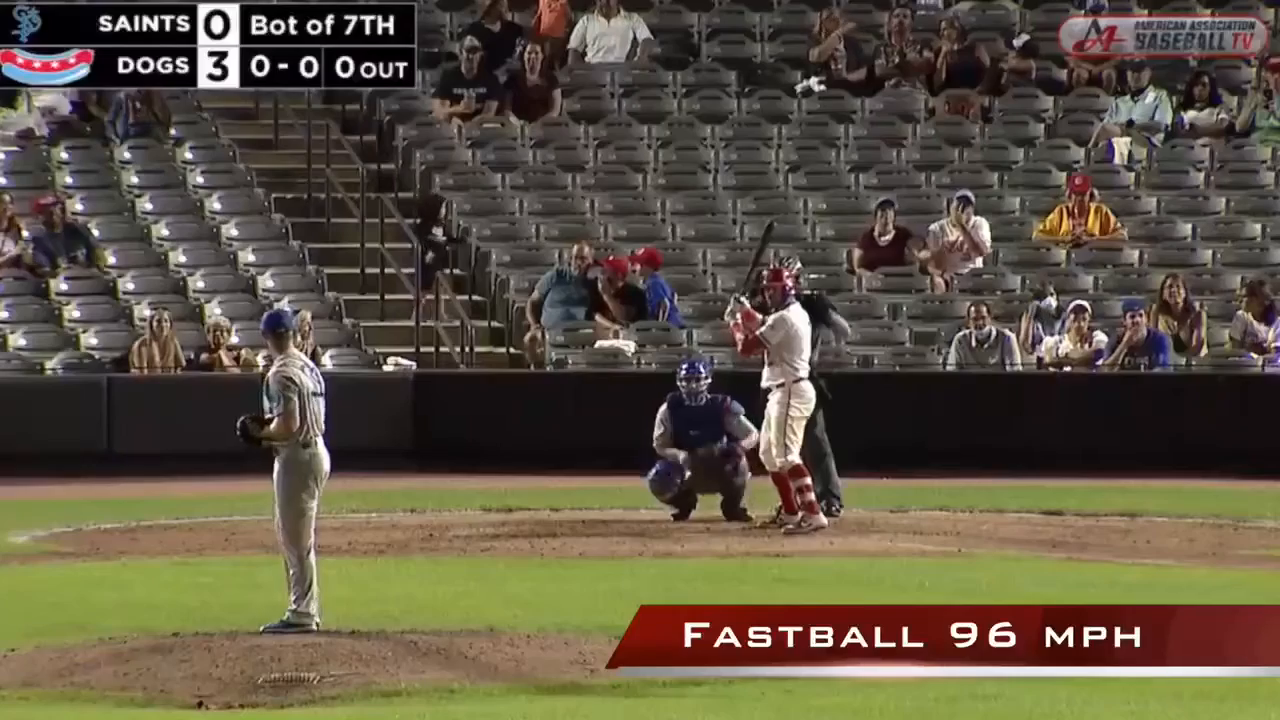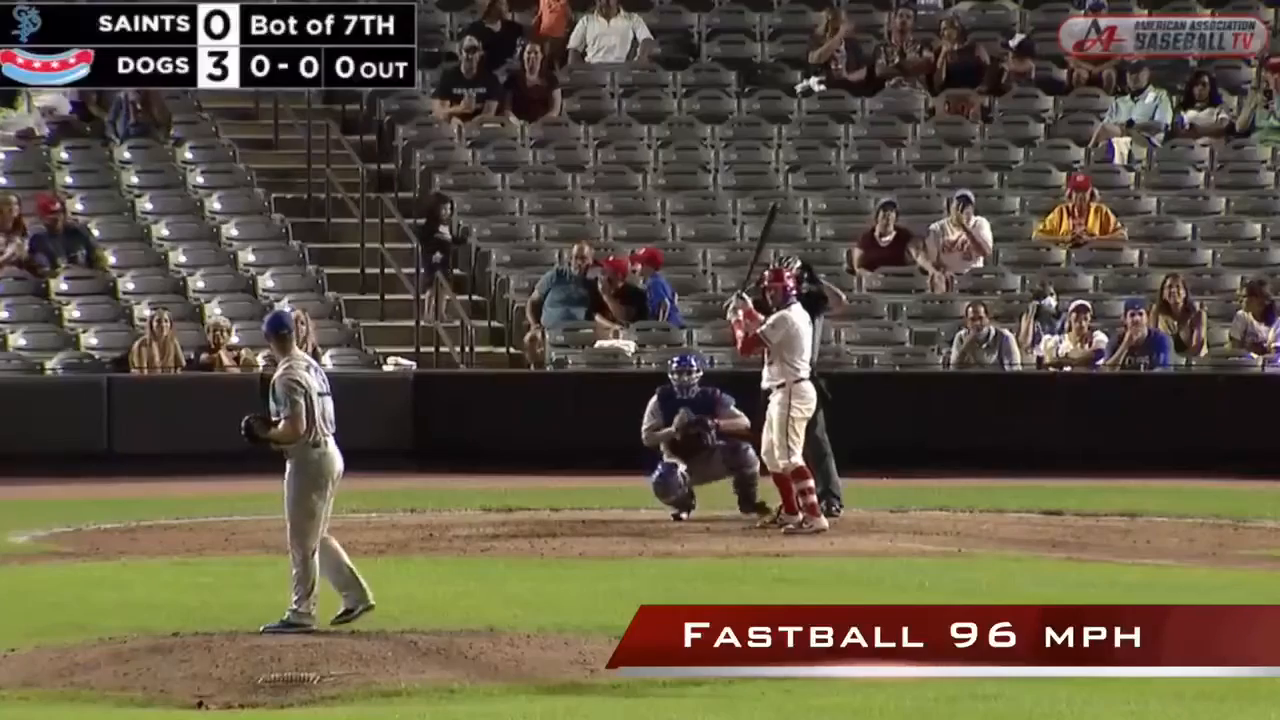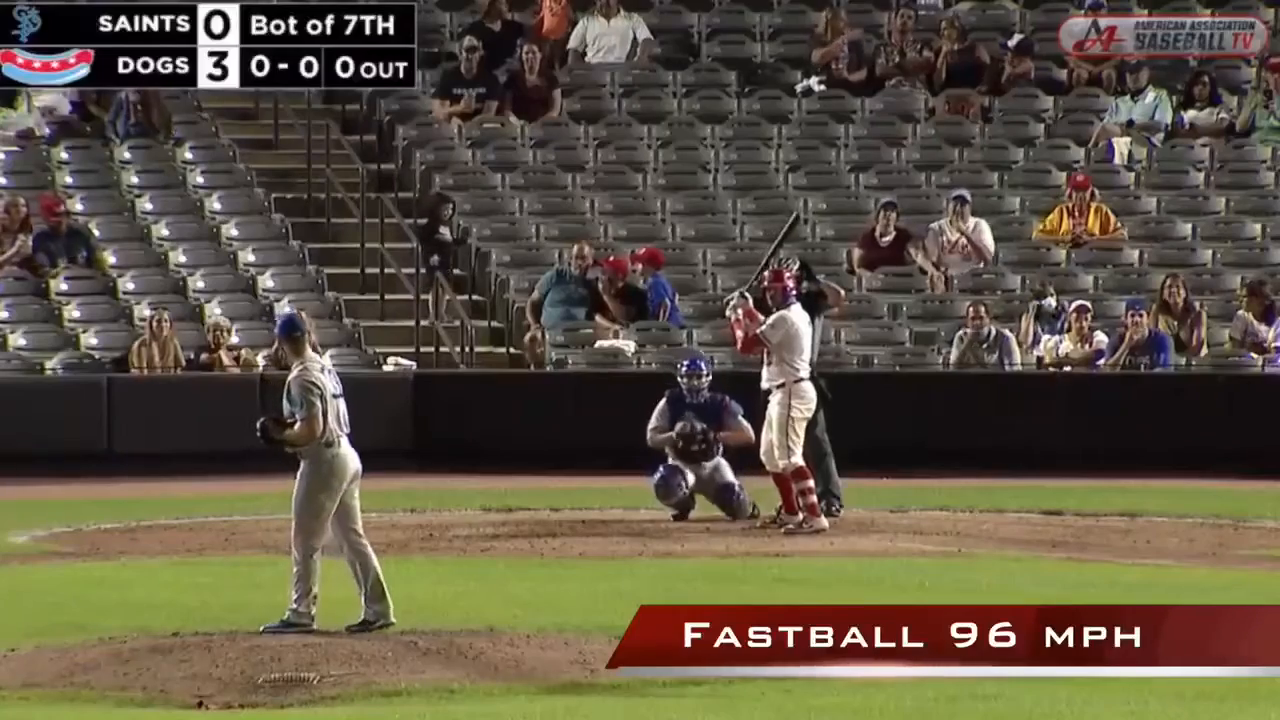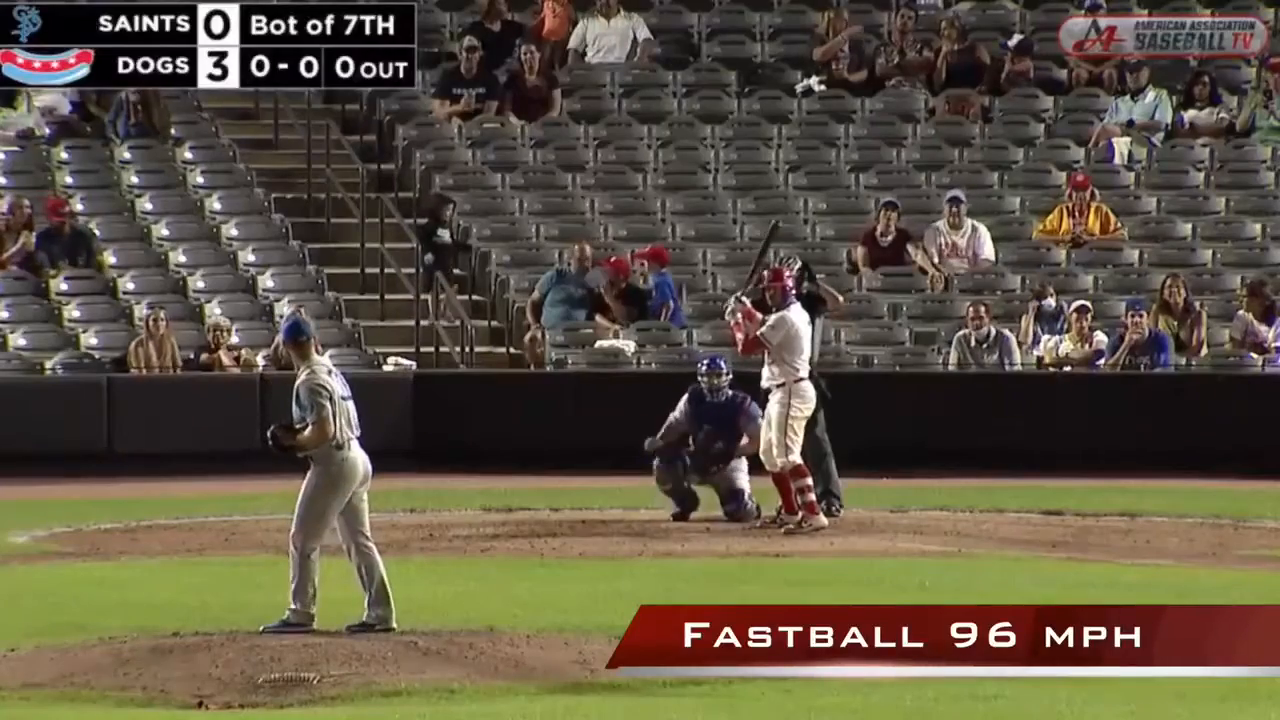
dt=0.3s
person 1, frame 1
left shoulder: (280, 373)
right shoulder: (309, 366)
left elbow: (288, 425)
left wrist: (261, 432)
right wrist: (269, 427)
left hip: (298, 459)
right hip: (316, 453)
left knee: (295, 540)
right knee: (293, 535)
left ankle: (301, 614)
right ankle: (306, 608)
person 1, frame 2
left shoulder: (286, 376)
right shoulder: (312, 366)
left elbow: (295, 429)
left wrist: (267, 433)
right wrist: (276, 427)
left hip: (310, 460)
right hip: (329, 453)
left knee: (302, 541)
right knee: (317, 537)
left ankle: (301, 615)
right ankle: (356, 596)
person 1, frame 3
left shoulder: (301, 377)
right shoulder: (325, 369)
left elbow: (312, 429)
left wrist: (283, 435)
right wrist: (289, 428)
left hip: (324, 461)
right hip: (346, 457)
left knee: (305, 540)
right knee: (352, 537)
left ankle: (301, 614)
right ankle: (378, 610)
person 1, frame 4
left shoulder: (309, 381)
right shoulder: (331, 371)
left elbow: (323, 432)
left wrist: (293, 441)
right wrist: (300, 435)
left hip: (334, 465)
right hip: (356, 459)
left knee: (303, 540)
right knee: (359, 540)
left ankle: (301, 615)
right ankle: (380, 614)
person 2, frame 1
left shoulder: (784, 318)
right shoulder: (796, 313)
left elbow: (746, 347)
right elbow: (765, 330)
left wrist: (735, 321)
right wrist: (746, 311)
left hip: (790, 393)
right hip: (783, 393)
left knee: (786, 455)
right knee: (769, 454)
left ankle: (813, 515)
right ankle: (791, 513)
person 2, frame 2
left shoulder: (785, 317)
right shoulder: (797, 314)
left elbow: (746, 346)
right elbow: (767, 330)
left wrist: (736, 318)
right wrist: (748, 311)
left hip: (791, 394)
right hip: (783, 394)
left knee: (789, 457)
right knee: (771, 455)
left ankle: (815, 517)
right ankle: (791, 513)
person 2, frame 3
left shoulder: (784, 317)
right shoulder: (797, 314)
left elbow: (746, 345)
right elbow: (766, 330)
left wrist: (736, 317)
right wrist: (747, 309)
left hip: (791, 394)
right hip: (783, 394)
left knee: (789, 457)
right knee: (771, 456)
left ankle: (815, 517)
right ankle: (791, 513)
person 2, frame 4
left shoulder: (784, 318)
right shoulder: (796, 314)
left elbow: (746, 348)
right elbow: (765, 328)
left wrist: (735, 320)
right wrist: (747, 310)
left hip: (791, 393)
right hip: (782, 393)
left knee: (787, 456)
right knee: (770, 455)
left ankle: (813, 515)
right ankle: (791, 513)
person 3, frame 1
left shoulder: (721, 406)
right shoulder: (670, 408)
left elbow: (753, 435)
right elbow: (659, 445)
left wrist: (738, 448)
right wrist: (682, 456)
left hip: (716, 470)
right hip: (685, 468)
left knee: (737, 462)
right knee: (658, 480)
left ankle: (732, 507)
right ankle: (684, 503)
person 3, frame 2
left shoulder: (711, 397)
right shoulder: (661, 400)
left elbow: (744, 424)
right elbow: (647, 438)
left wrist: (713, 424)
right wrist: (673, 429)
left hip: (710, 458)
right hip: (679, 461)
left knee: (744, 454)
right knee: (662, 484)
left ankle: (748, 500)
right ankle: (684, 503)
person 3, frame 3
left shoulder: (720, 404)
right shoulder: (670, 403)
left elbow: (748, 435)
right elbow: (652, 438)
left wrist: (714, 436)
right wrist: (675, 435)
left hip: (712, 464)
right hip: (682, 465)
left knee: (735, 505)
right knee: (665, 486)
left ankle: (745, 507)
right ankle: (683, 504)
person 3, frame 4
left shoulder: (740, 404)
right shoulder: (692, 399)
left elbow: (761, 440)
right elbow: (674, 424)
left wrist: (731, 452)
right wrist: (658, 442)
left hip: (730, 463)
right hip: (697, 460)
left knee: (741, 512)
right knee: (663, 466)
left ankle: (747, 506)
right ankle: (686, 504)
